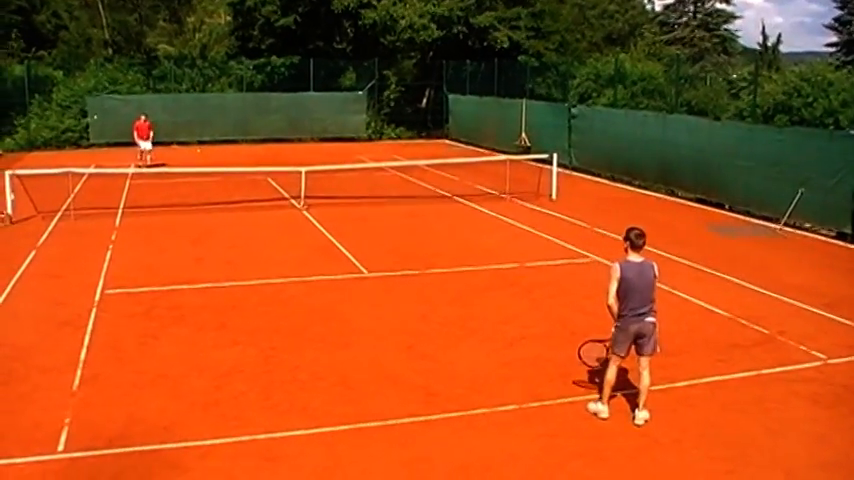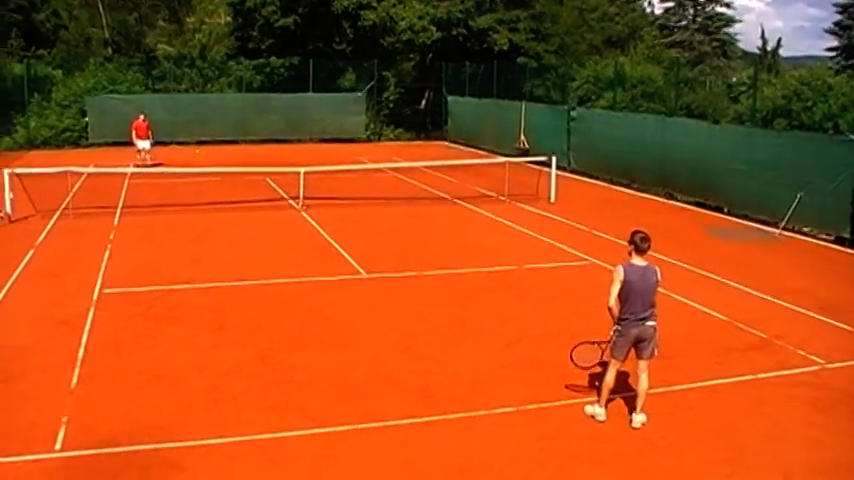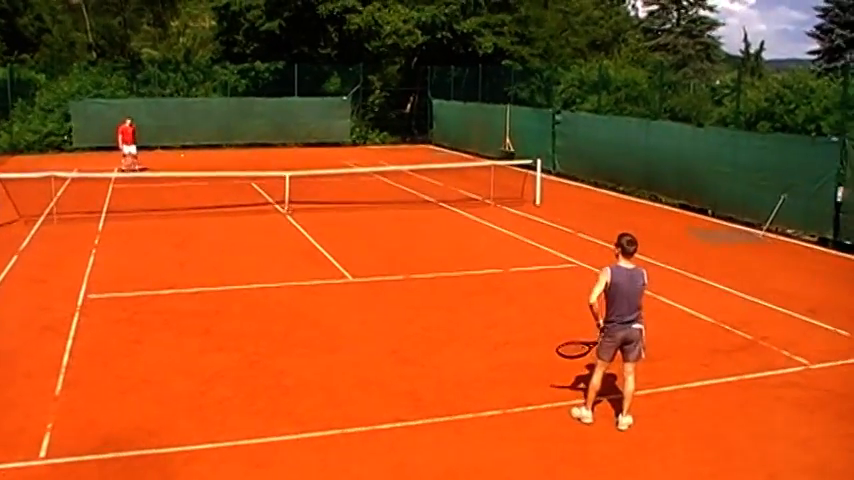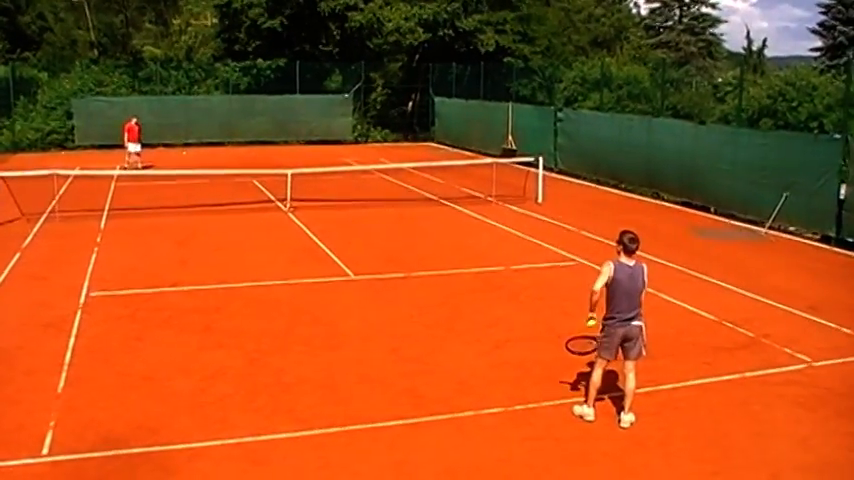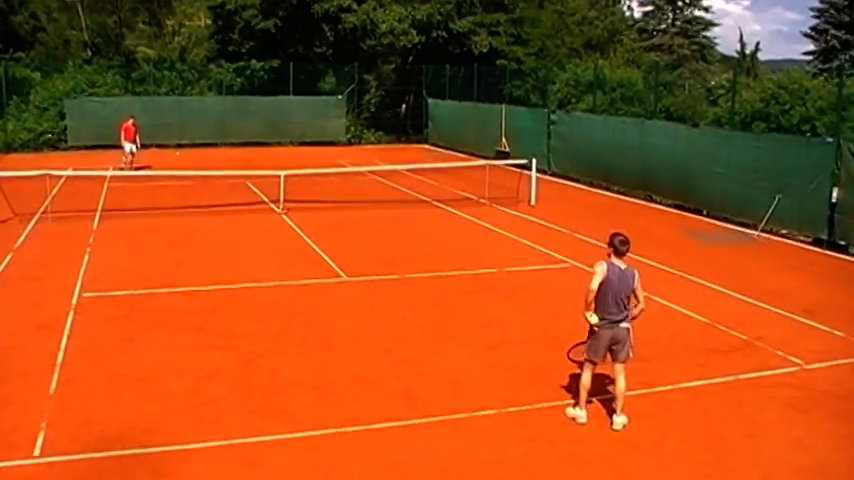
dt=0.2s
person 1, frame 1
left shoulder: (618, 267)
right shoulder: (653, 267)
left elbow: (611, 301)
right elbow: (650, 296)
left wrist: (618, 321)
left hip: (626, 323)
right hip: (648, 322)
left knee: (614, 364)
right knee: (644, 368)
left ankle: (603, 405)
right ankle: (641, 411)
person 1, frame 2
left shoulder: (621, 270)
right shoulder: (655, 272)
left elbow: (612, 303)
right elbow: (649, 299)
left wrist: (617, 323)
left hip: (627, 327)
right hip: (649, 327)
left knee: (613, 368)
right knee: (643, 371)
left ankle: (600, 408)
right ankle: (638, 415)
person 1, frame 3
left shoulder: (608, 272)
right shoulder: (642, 275)
left elbow: (593, 301)
right elbow: (635, 301)
left wrist: (599, 321)
left hip: (613, 329)
right hip: (635, 329)
left knee: (599, 370)
right knee: (629, 374)
left ankle: (587, 410)
right ankle: (624, 417)
person 1, frame 4
left shoulder: (610, 266)
right shoulder: (643, 269)
left elbow: (595, 289)
right elbow: (640, 298)
left wrist: (591, 312)
left hip: (612, 326)
right hip: (635, 326)
left knee: (599, 367)
right knee: (630, 371)
left ankle: (588, 408)
right ankle: (626, 414)
person 1, frame 5
left shoulder: (602, 266)
right shoulder: (633, 274)
left elbow: (593, 288)
right elbow: (640, 306)
left wrist: (587, 310)
left hip: (601, 328)
right hip: (622, 329)
left knee: (588, 368)
right knee: (620, 373)
left ankle: (580, 410)
right ankle: (619, 416)
